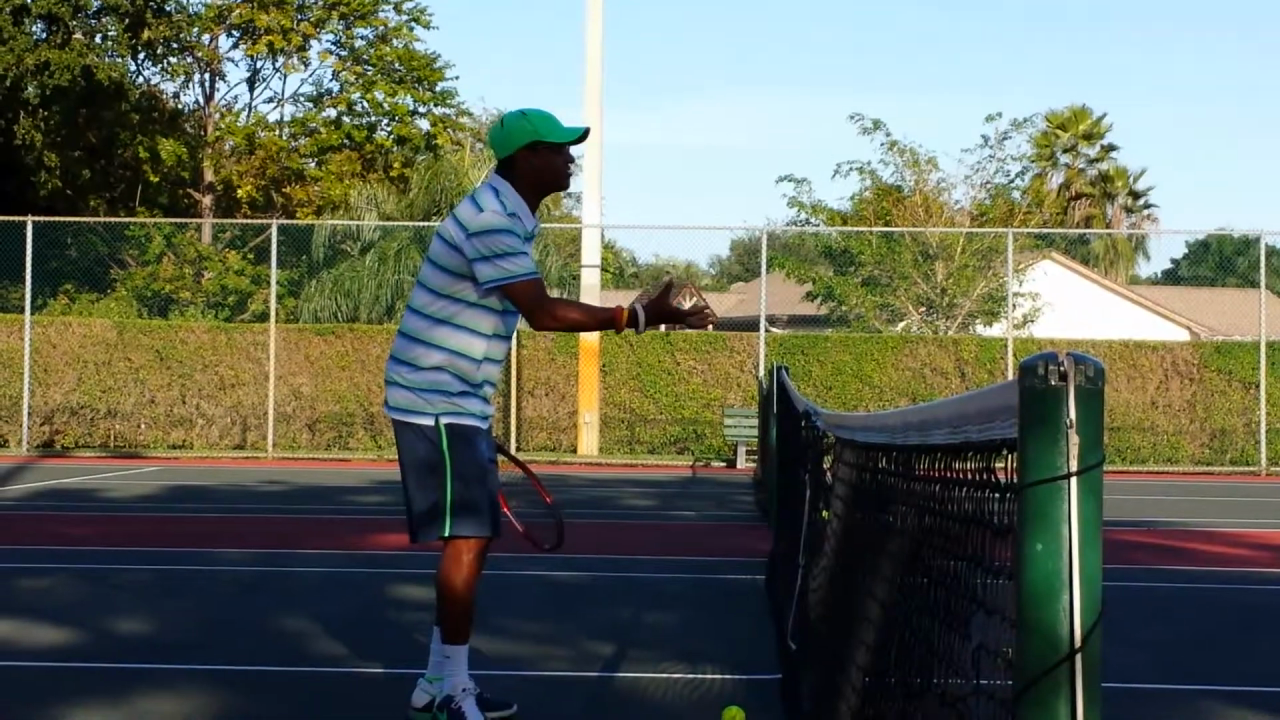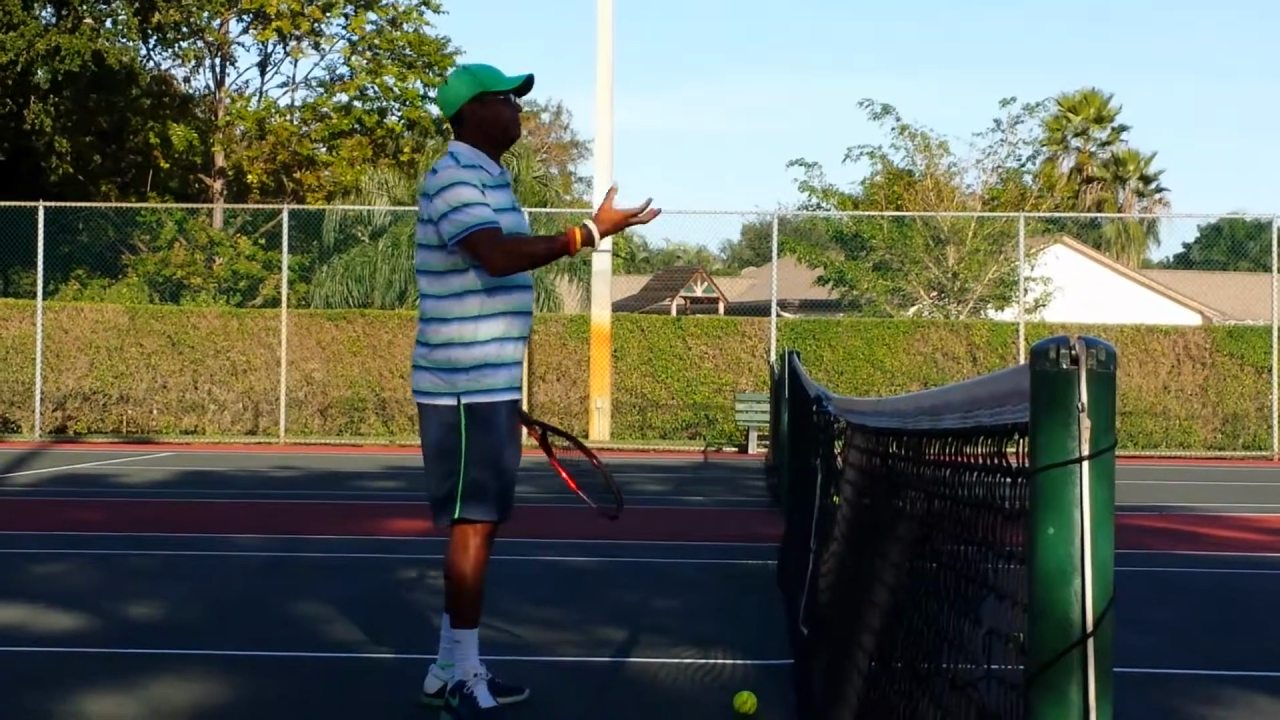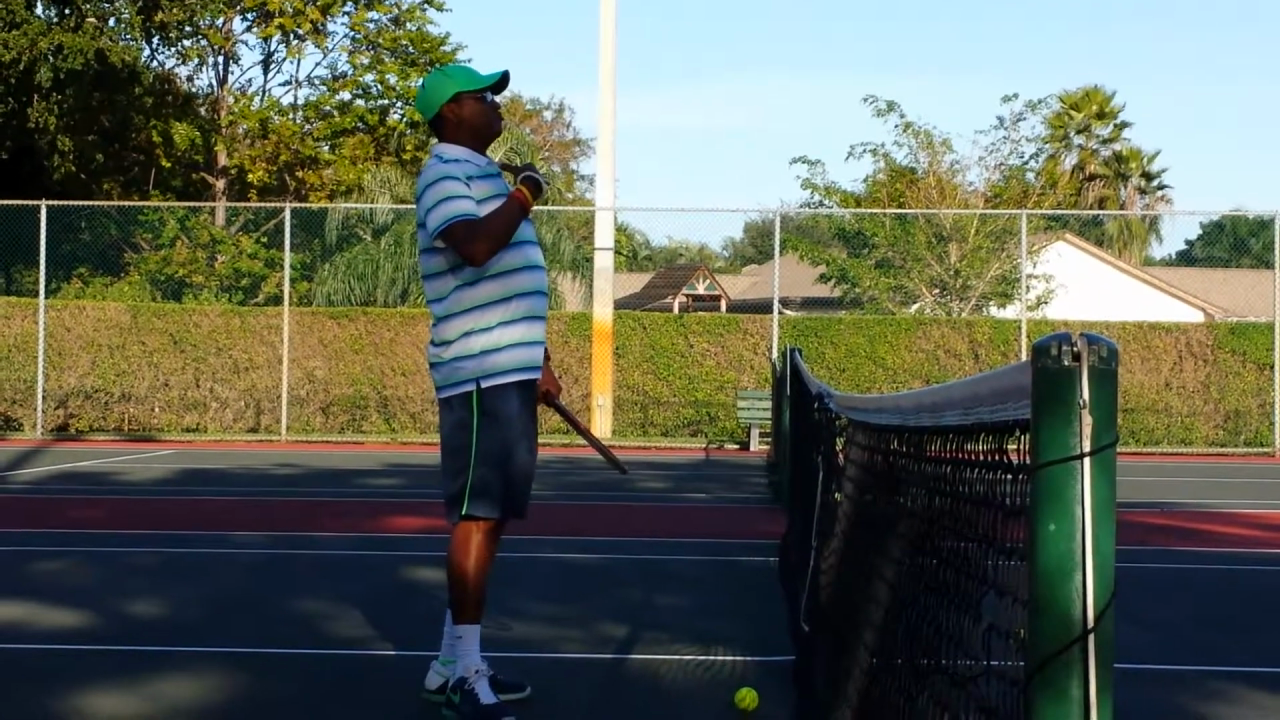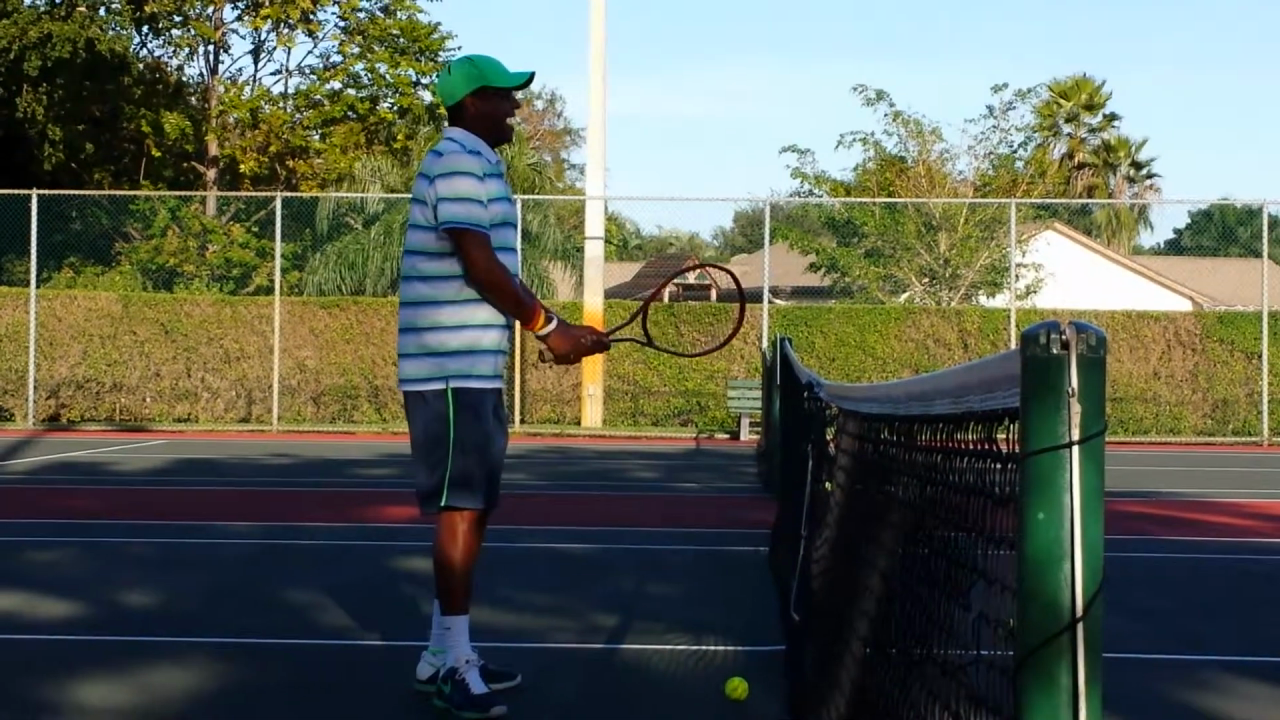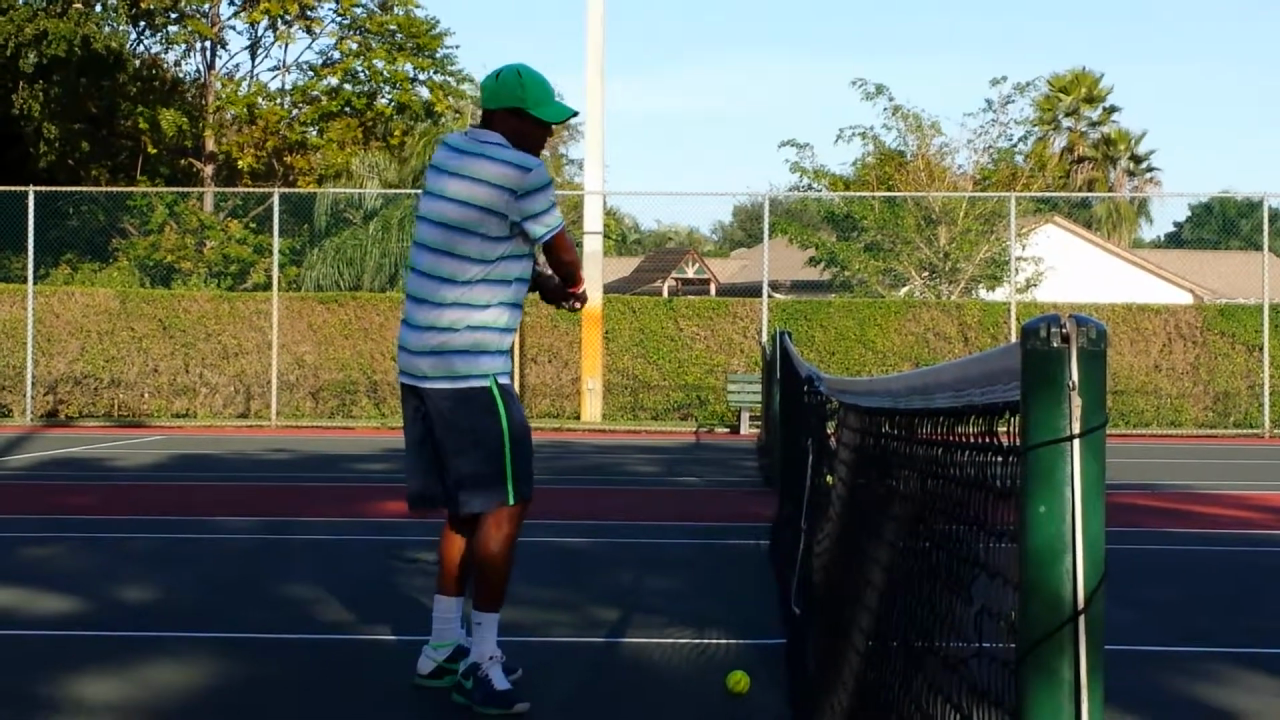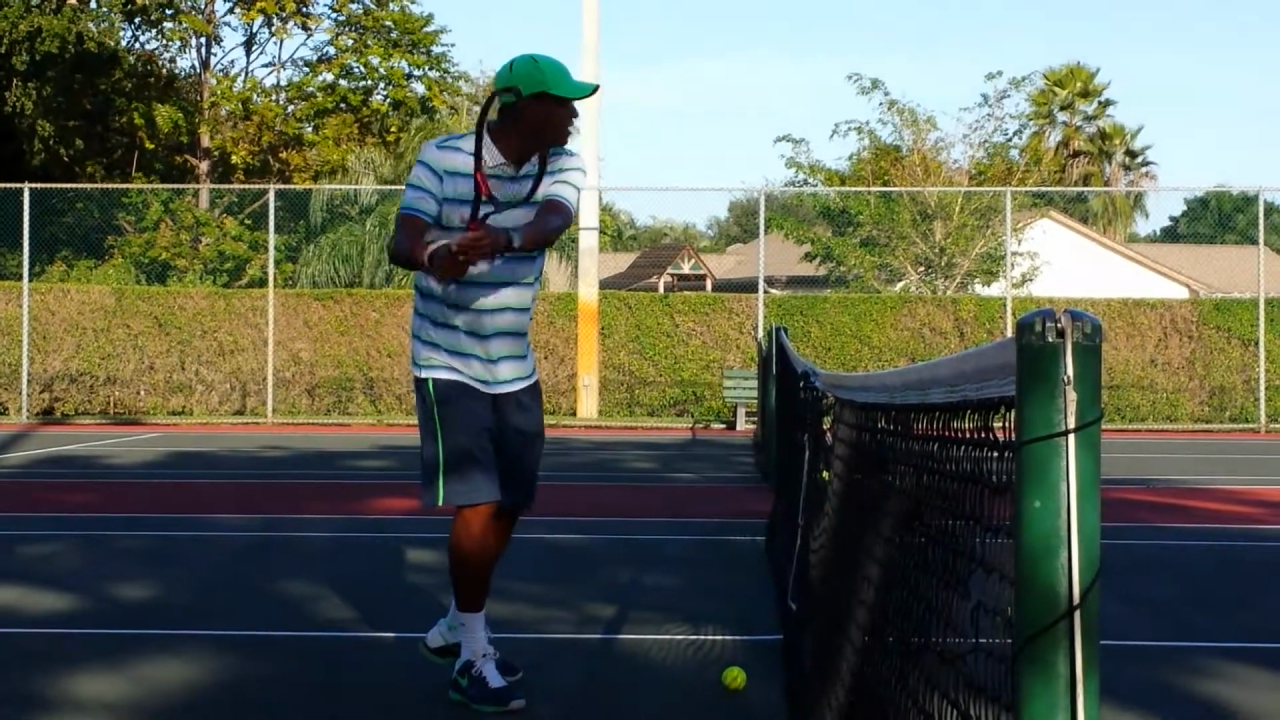
dt=0.7s
person 1, frame 1
left shoulder: (510, 215)
right shoulder: (491, 217)
right elbow: (541, 312)
right wrist: (638, 316)
left hip: (457, 401)
right hip: (436, 401)
left knee: (473, 535)
right knee: (468, 537)
person 1, frame 2
left shoulder: (489, 178)
right shoulder: (453, 175)
right elbow: (498, 257)
right wrist: (594, 230)
left hip: (487, 383)
right hip: (463, 384)
left knee: (483, 519)
right knee: (475, 520)
left ankle: (455, 667)
person 1, frame 3
left shoulder: (484, 173)
right shoulder: (445, 173)
right elbow: (476, 248)
left wrist: (539, 362)
right wrist: (526, 192)
left hip: (508, 373)
right hip: (480, 375)
left knee: (491, 515)
right knee: (478, 515)
left ankle: (456, 662)
person 1, frame 4
left shoulder: (478, 164)
right shoulder: (456, 158)
left elbow: (497, 276)
right elbow: (480, 267)
left wrist: (556, 328)
right wrist: (549, 325)
left hip: (473, 368)
right hip: (449, 369)
left knee: (471, 507)
right knee: (462, 508)
left ankle: (445, 654)
right ankle: (453, 664)
person 1, frame 5
left shoulder: (449, 153)
right shoulder: (520, 173)
right elbow: (561, 253)
left wrist: (540, 281)
right wrist: (570, 289)
left hip: (426, 362)
right hip: (468, 368)
left knee: (470, 506)
right knee: (505, 507)
left ankle: (443, 647)
right ankle: (479, 659)
person 1, frame 6
left shoulder: (564, 166)
right shoulder: (441, 158)
left elbow: (548, 225)
right elbow: (401, 242)
left wrist: (499, 241)
right wrist: (434, 253)
left hip: (513, 367)
right hip: (448, 365)
left knee: (508, 505)
right knee: (477, 506)
left ankle: (456, 628)
right ankle: (471, 658)
